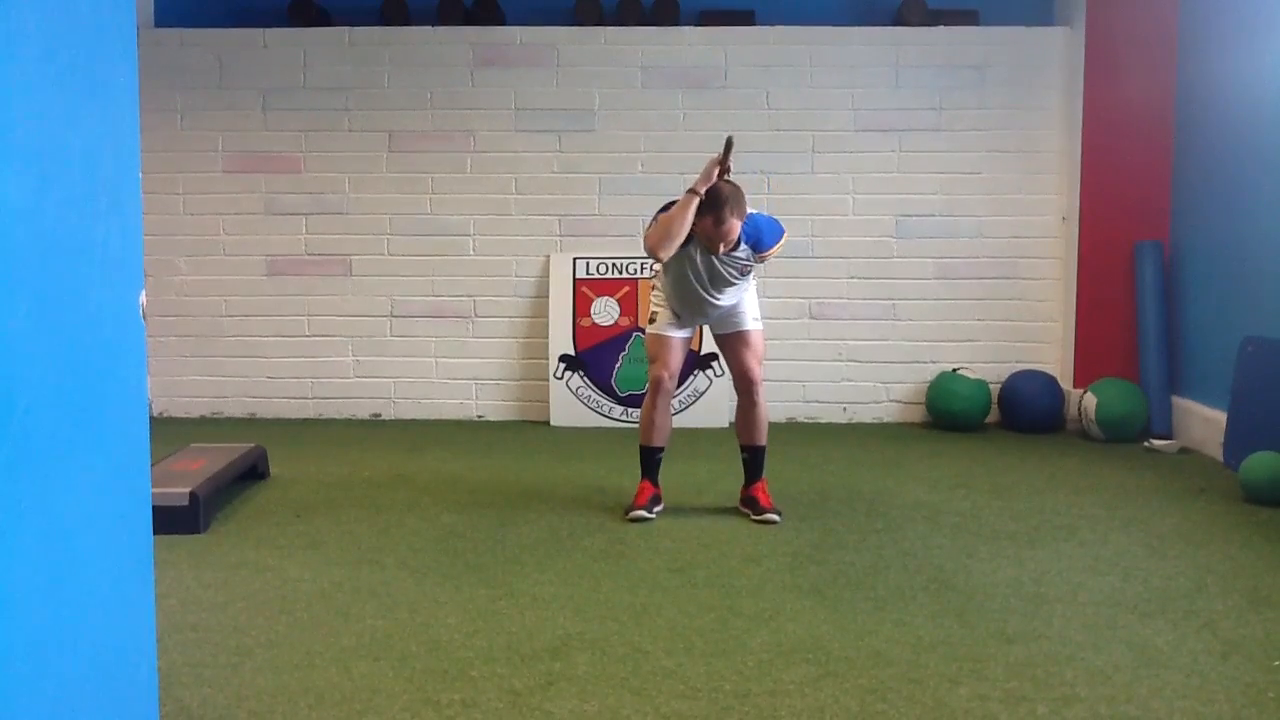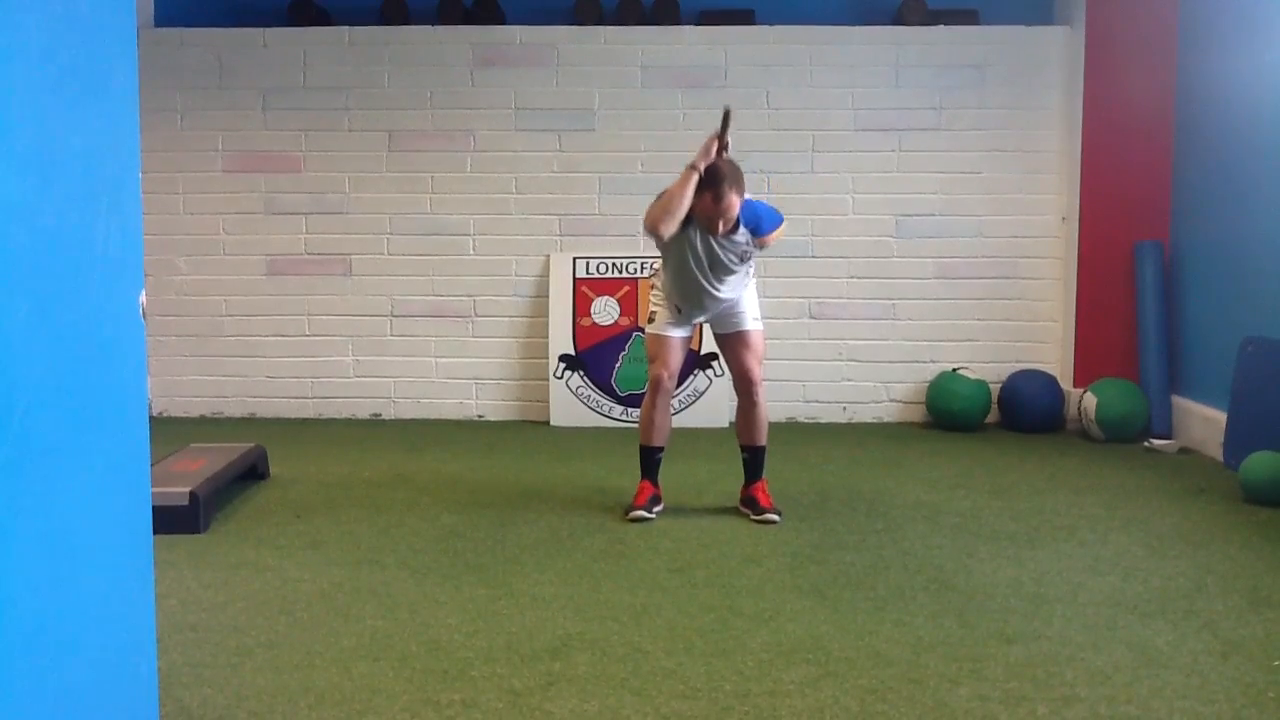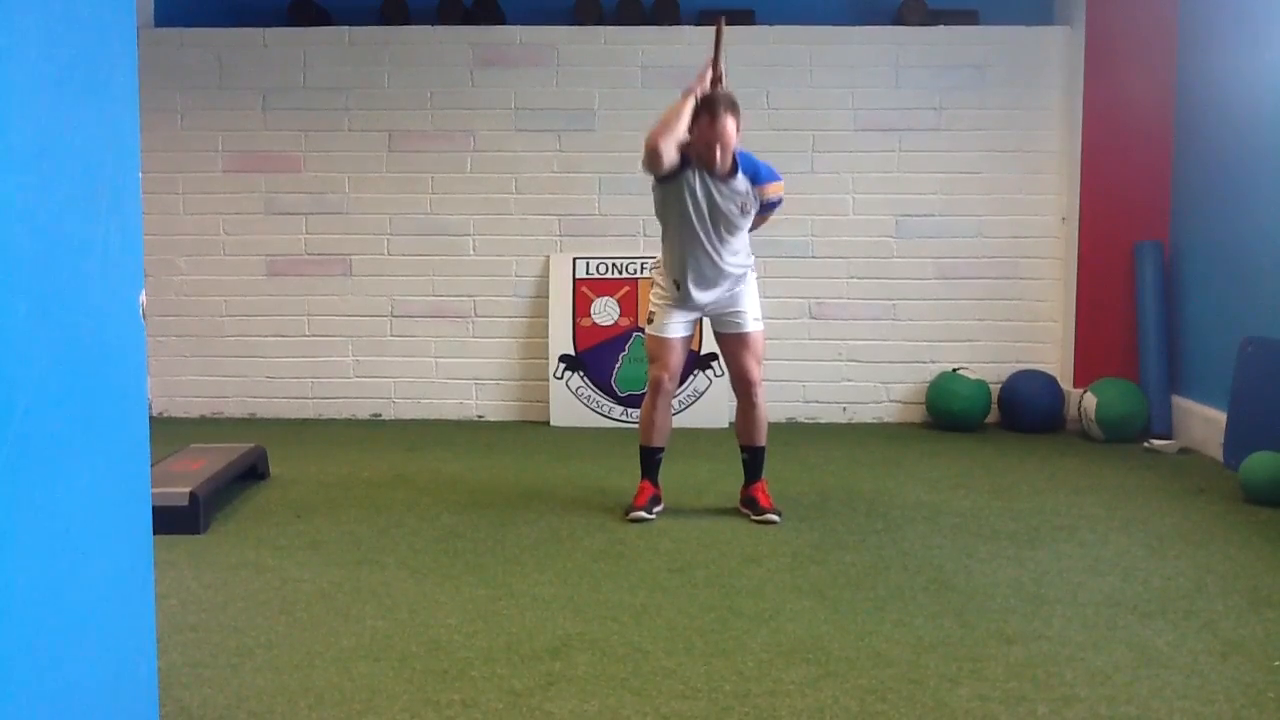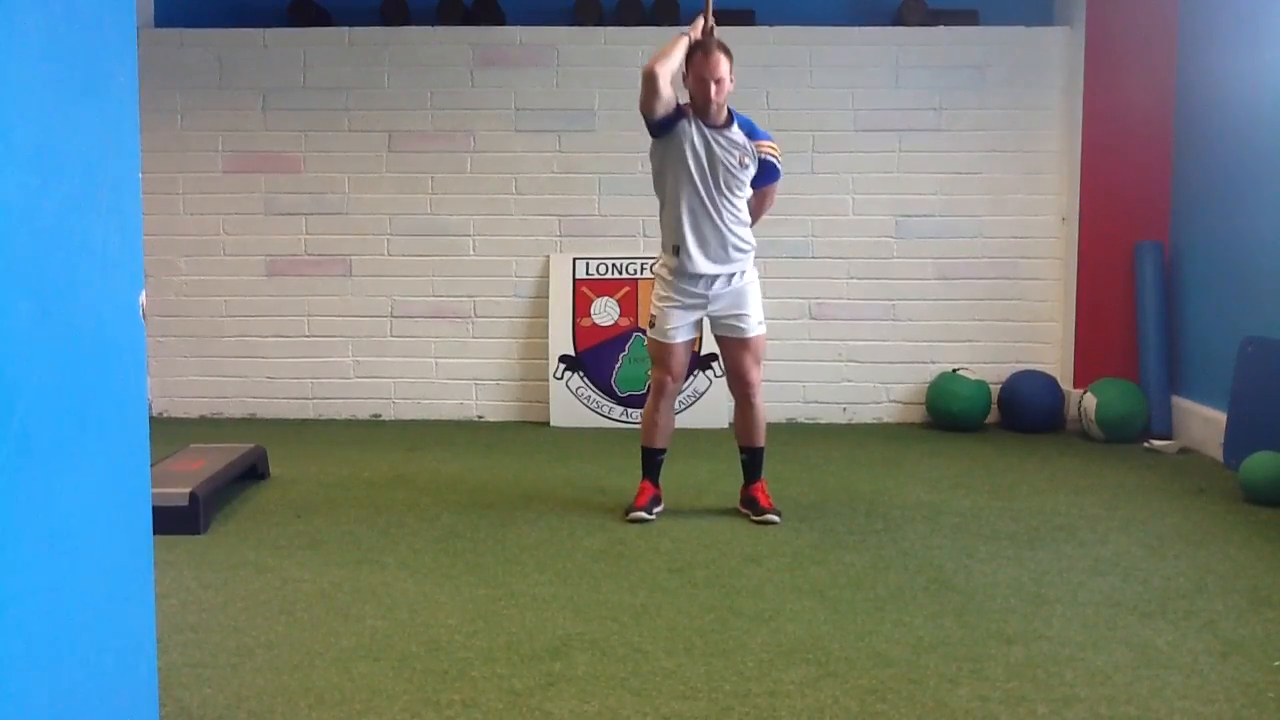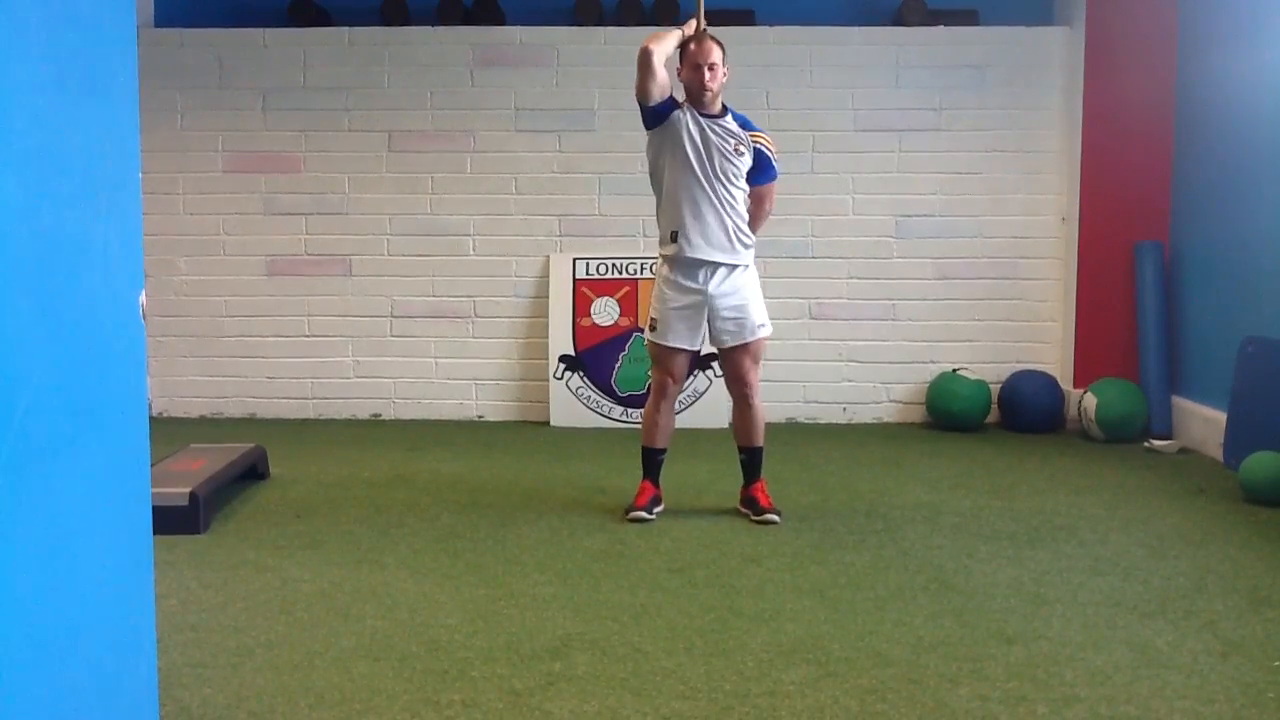
dt=0.2s
person 1, frame 1
left shoulder: (761, 232)
right shoulder: (677, 219)
right elbow: (657, 250)
right wrist: (698, 189)
left hip: (734, 301)
right hip: (676, 300)
left knee: (751, 382)
right knee: (661, 382)
left ankle: (754, 488)
right ankle: (648, 487)
person 1, frame 2
left shoulder: (760, 219)
right shoulder: (676, 206)
right elbow: (657, 228)
right wrist: (697, 165)
left hip: (733, 298)
right hip: (675, 298)
left knee: (751, 383)
right knee: (661, 382)
left ankle: (754, 487)
right ankle: (648, 487)
person 1, frame 3
left shoulder: (758, 176)
right shoulder: (674, 163)
right elbow: (655, 147)
right wrist: (693, 93)
left hip: (734, 287)
right hip: (676, 288)
left knee: (750, 384)
right knee: (661, 383)
left ankle: (754, 487)
right ankle: (649, 486)
person 1, frame 4
left shoulder: (756, 140)
right shoulder: (669, 124)
right elbow: (654, 76)
right wrist: (689, 37)
left hip: (736, 277)
right hip: (678, 277)
left knee: (747, 385)
right knee: (664, 384)
left ankle: (754, 487)
right ankle: (649, 486)
person 1, frame 5
left shoulder: (750, 135)
right shoulder: (666, 118)
left elbow: (764, 200)
right elbow: (649, 56)
right wrist: (683, 32)
left hip: (737, 274)
right hip: (678, 274)
left knee: (746, 386)
right knee: (665, 385)
left ankle: (753, 488)
right ankle: (650, 486)
